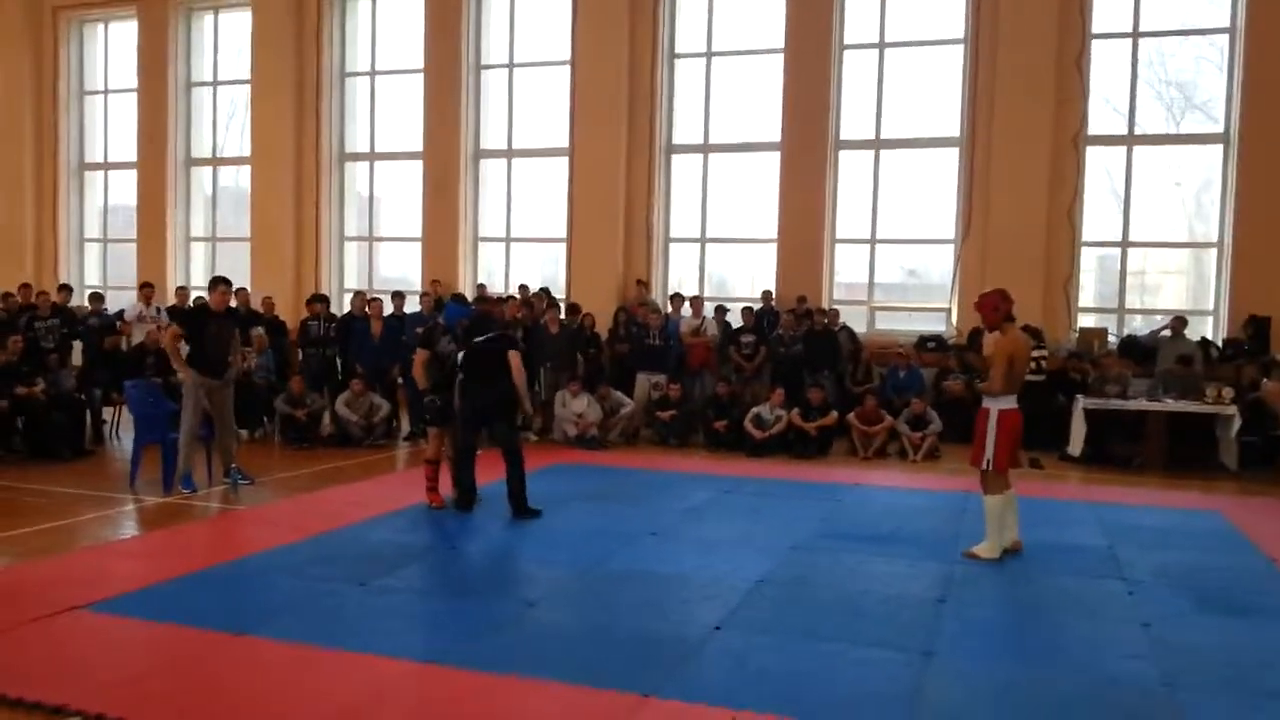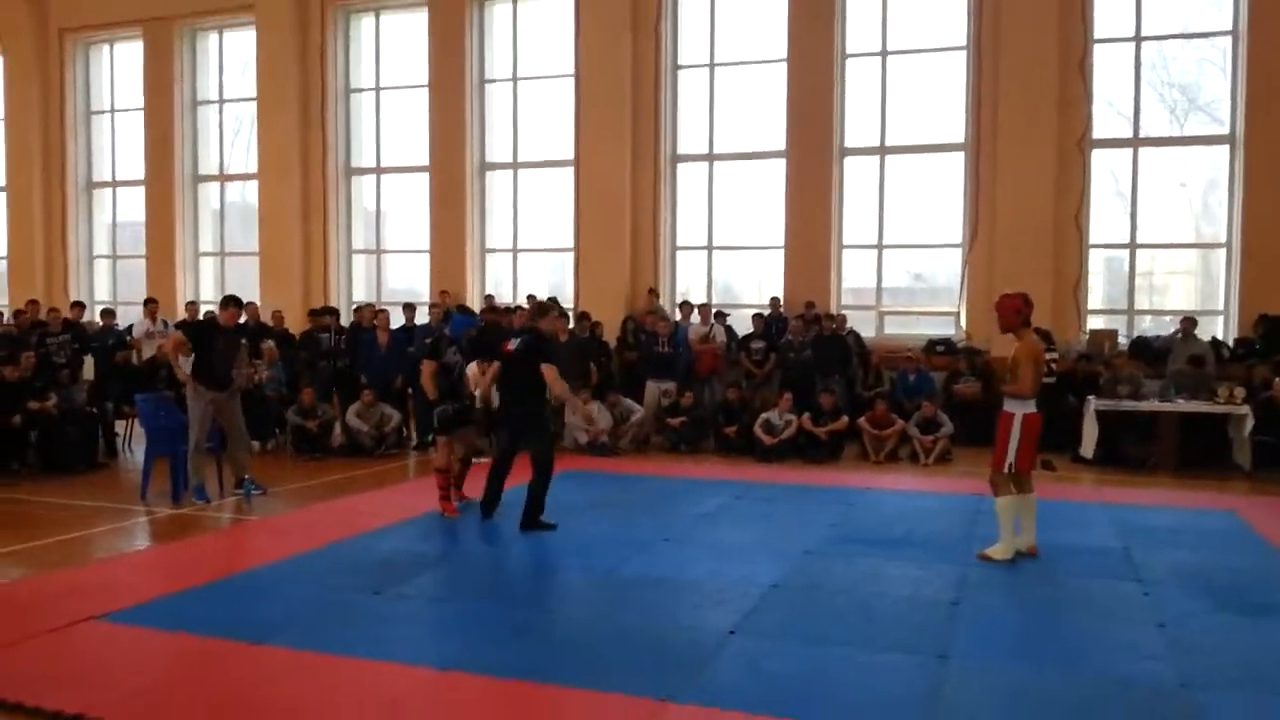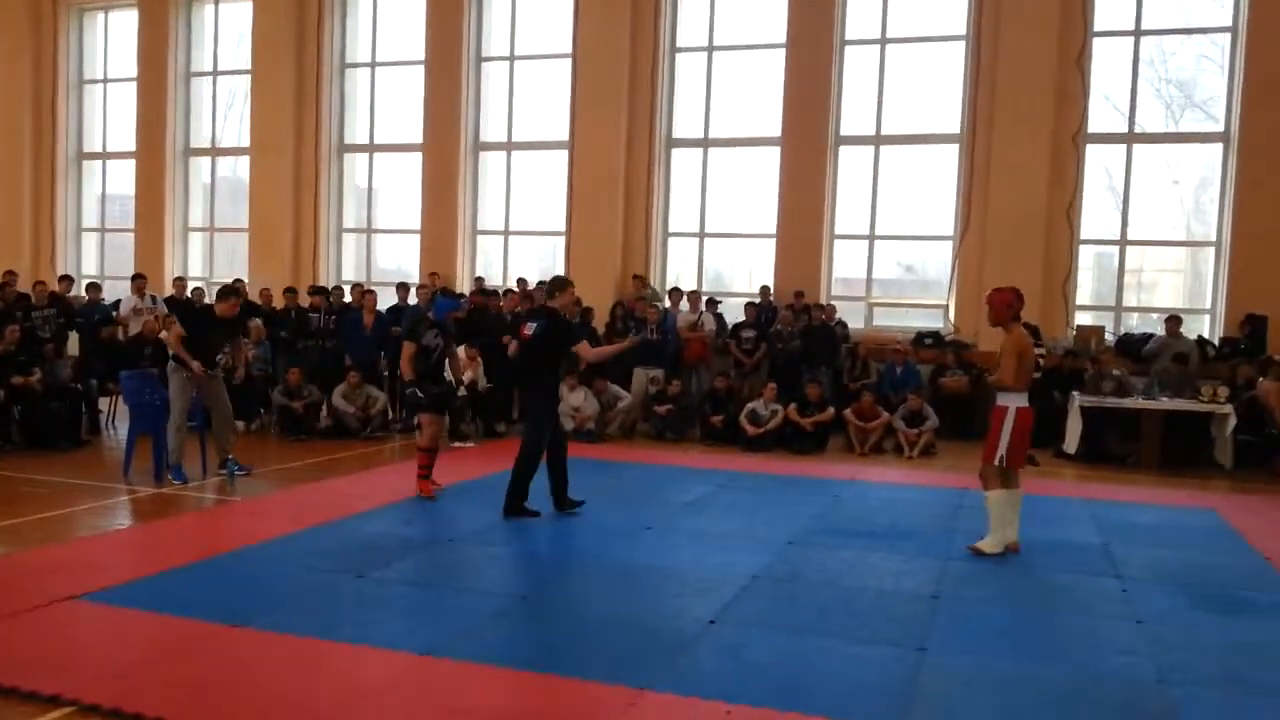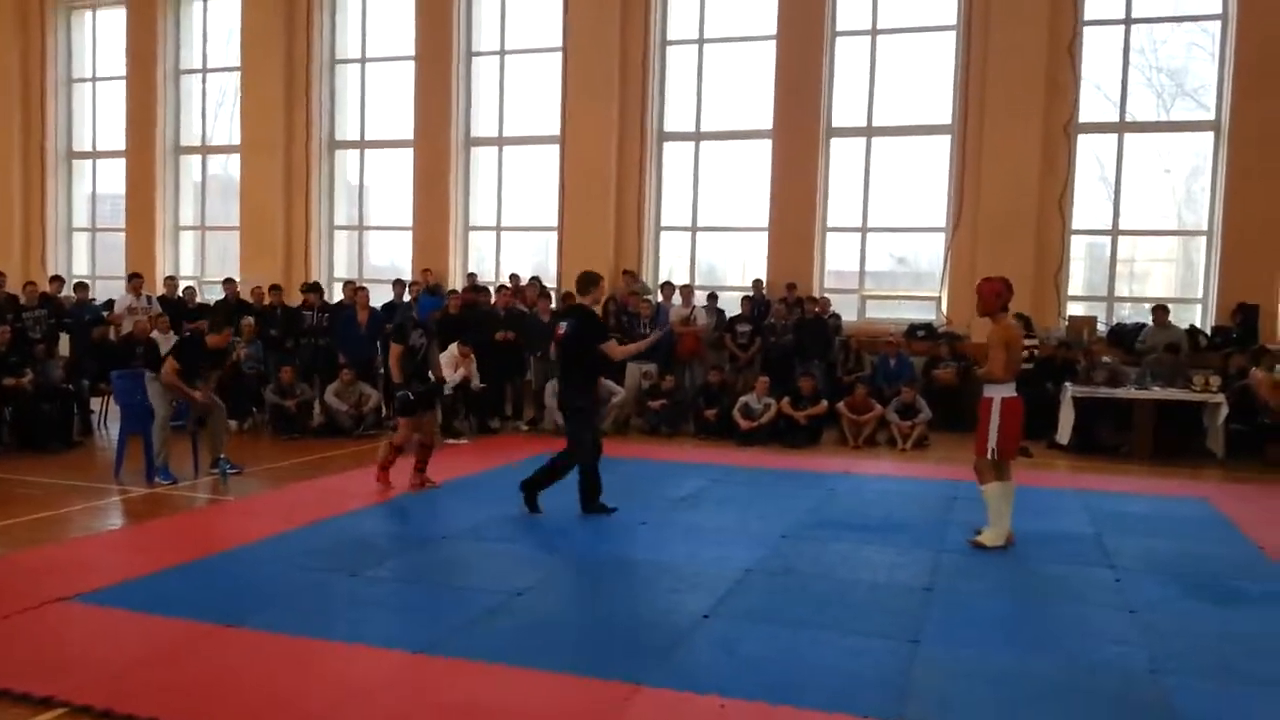
dt=0.3s
person 1, frame 1
left shoulder: (1002, 344)
right shoulder: (1022, 339)
left elbow: (995, 387)
left wrist: (976, 386)
right wrist: (984, 359)
left hip: (996, 413)
right hip: (1010, 410)
left knee: (989, 478)
right knee: (1000, 476)
left ankle: (992, 545)
right ankle: (1011, 537)
person 1, frame 2
left shoulder: (1024, 348)
right shoulder: (1033, 343)
left elbow: (1025, 389)
left wrist: (998, 388)
right wrist: (1002, 383)
left hip: (1018, 417)
right hip: (1025, 416)
left knee: (1000, 479)
right knee: (1022, 479)
left ankle: (1005, 546)
right ankle: (1027, 541)
person 1, frame 3
left shoulder: (1011, 341)
right shoulder: (1024, 338)
left elbow: (1007, 381)
right wrist: (994, 378)
left hip: (1010, 411)
right hip: (1018, 409)
left knee: (989, 472)
right knee: (1009, 474)
left ankle: (996, 538)
right ankle: (1009, 535)
person 1, frame 4
left shoulder: (998, 331)
right shoulder: (1013, 328)
left elbow: (995, 372)
left wrist: (974, 372)
right wrist: (983, 371)
left hip: (998, 402)
right hip: (1009, 399)
left knee: (984, 466)
right knee: (1002, 466)
left ankle: (996, 531)
right ankle: (1003, 527)
person 2, frame 1
left shoulder: (472, 346)
right shoulder: (507, 340)
left elbow: (460, 381)
right elbow: (516, 369)
left wrist: (460, 410)
right wrist: (525, 402)
left hip: (469, 399)
right hip: (498, 400)
left knee: (464, 450)
right knee: (512, 452)
left ankle: (465, 499)
right ankle: (519, 505)
person 2, frame 2
left shoulder: (512, 341)
right shoulder: (542, 342)
left elbow: (491, 375)
right elbow: (553, 381)
right wrist: (577, 405)
left hip: (508, 409)
right hip: (531, 410)
left knee: (502, 458)
right knee: (543, 462)
left ankle: (487, 506)
right ankle: (531, 518)
person 2, frame 3
left shoulder: (531, 317)
right shoulder: (558, 323)
left elbow: (513, 351)
right elbow: (590, 355)
right wrist: (625, 344)
left hip: (529, 389)
right hip: (541, 393)
left knee: (557, 444)
right knee: (532, 448)
left ankle: (561, 499)
right ankle: (514, 504)
person 2, frame 4
left shoulder: (565, 316)
right shoulder: (589, 319)
left elbow: (556, 352)
right elbow: (618, 354)
right wrist: (652, 339)
left hip: (571, 389)
right hip: (580, 393)
left knee: (591, 447)
right knee: (578, 450)
left ankle: (590, 500)
right ankle: (531, 486)
person 3, frame 1
left shoulder: (453, 333)
right shoulder: (431, 332)
right elbow: (417, 367)
right wrist: (425, 393)
left hip: (451, 393)
right hip: (435, 394)
right knee: (436, 441)
right ankle: (432, 491)
person 3, frame 2
left shoulder: (458, 343)
right shoulder: (436, 344)
right elbow: (426, 377)
left wrist: (469, 396)
right wrist: (436, 403)
left hip: (458, 401)
right hip: (442, 403)
left knee: (468, 443)
right knee: (445, 449)
left ankle: (456, 488)
right ankle: (445, 499)
person 3, frame 3
left shoulder: (446, 328)
right shoulder: (417, 325)
left elbow: (452, 356)
right elbow: (405, 359)
left wrist: (458, 382)
right wrist: (410, 385)
left hip: (439, 384)
right hip: (421, 385)
left knee: (435, 432)
right knee: (430, 428)
left ankle: (426, 476)
right ankle: (422, 480)
person 3, frame 4
left shoulder: (428, 326)
right shoulder: (403, 326)
right elbow: (394, 360)
left wrist: (440, 381)
right wrist: (400, 387)
left hip: (424, 384)
right hip: (406, 385)
left knee: (429, 430)
right knee: (405, 433)
left ankle: (419, 475)
right ankle: (382, 470)
person 4, frame 1
left shoulder: (231, 316)
right shoulder: (196, 314)
right elbow: (169, 338)
left wrist: (235, 361)
right wrist: (180, 367)
left hip: (222, 377)
right hip: (196, 376)
left knee: (226, 423)
right knee: (190, 425)
left ankle: (230, 467)
right ankle: (184, 474)
person 4, frame 2
left shoulder: (237, 331)
right shoulder: (203, 327)
right elbow: (172, 341)
left wrist: (242, 371)
right wrist: (179, 370)
left hip: (228, 389)
right hip: (201, 390)
left knee: (239, 434)
right knee: (198, 438)
left ankle: (242, 479)
right ankle: (197, 486)
person 4, frame 3
left shoulder: (235, 321)
right shoulder: (199, 316)
left elbow: (237, 343)
right elbow: (171, 337)
left wrist: (240, 365)
right wrist: (191, 362)
left hip: (210, 370)
right hip: (182, 368)
left knee: (224, 411)
right knee: (179, 413)
left ankle: (226, 459)
right ankle: (174, 465)
person 4, frame 4
left shoulder: (221, 351)
right shoulder: (190, 344)
left elbow: (212, 377)
right elbow: (166, 372)
left wrist: (201, 400)
right wrist: (191, 393)
left hip: (190, 383)
right hip: (160, 379)
left knee: (217, 408)
right knee: (163, 414)
left ankle: (218, 459)
right ankle: (161, 468)
